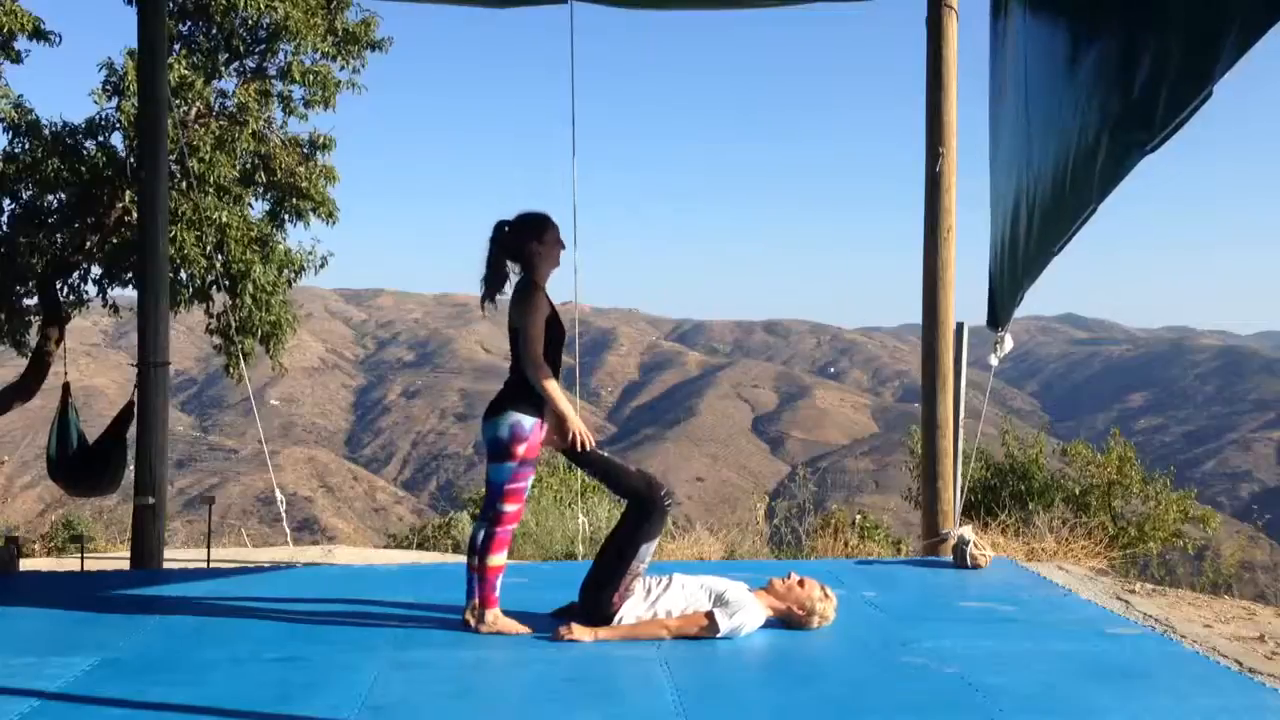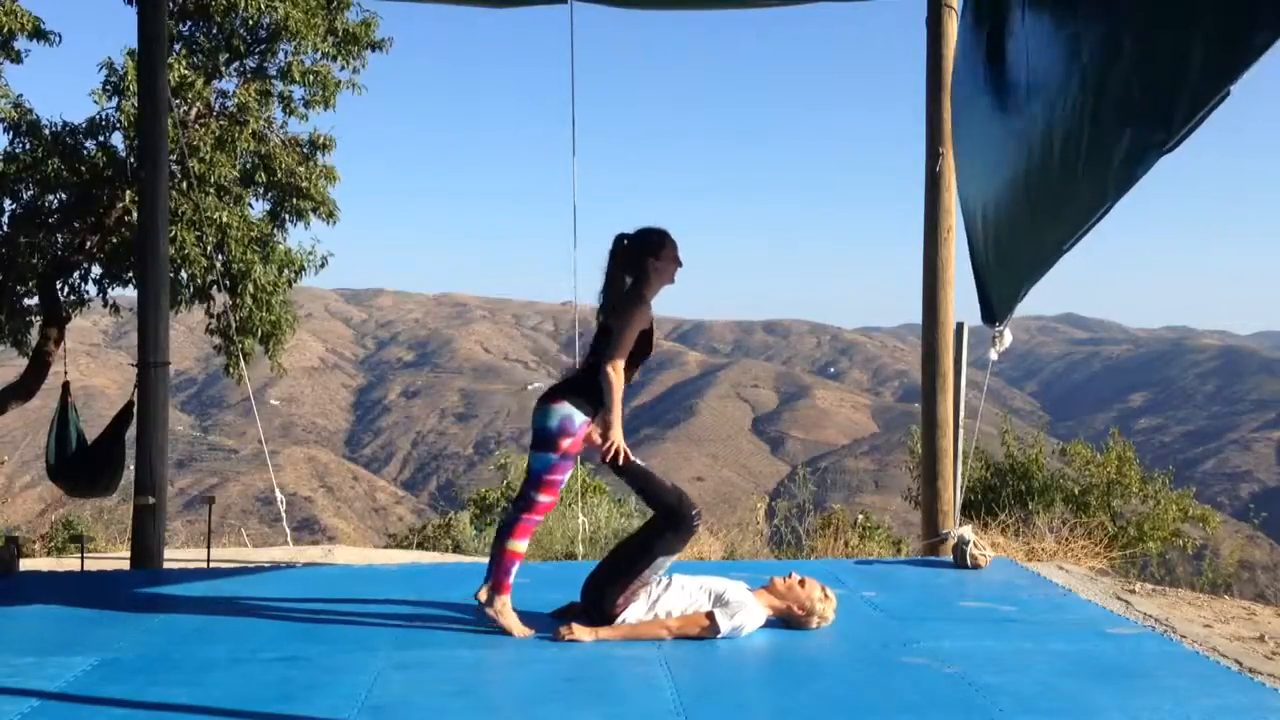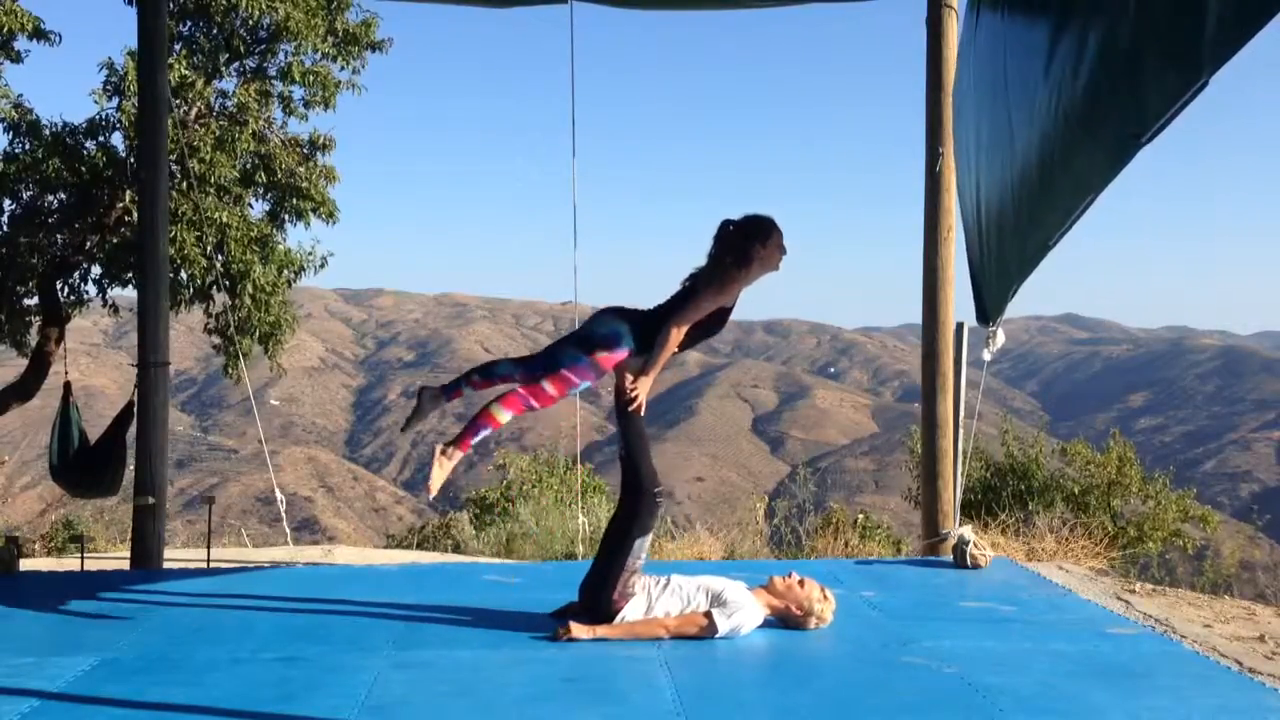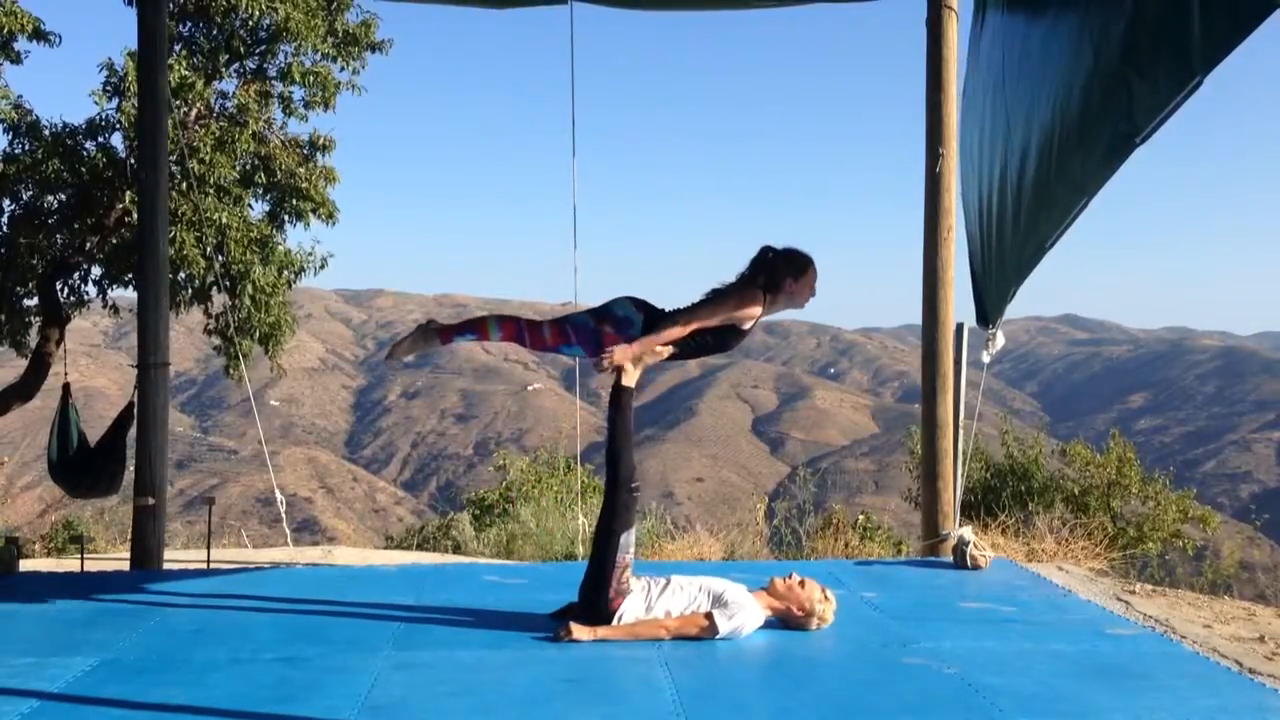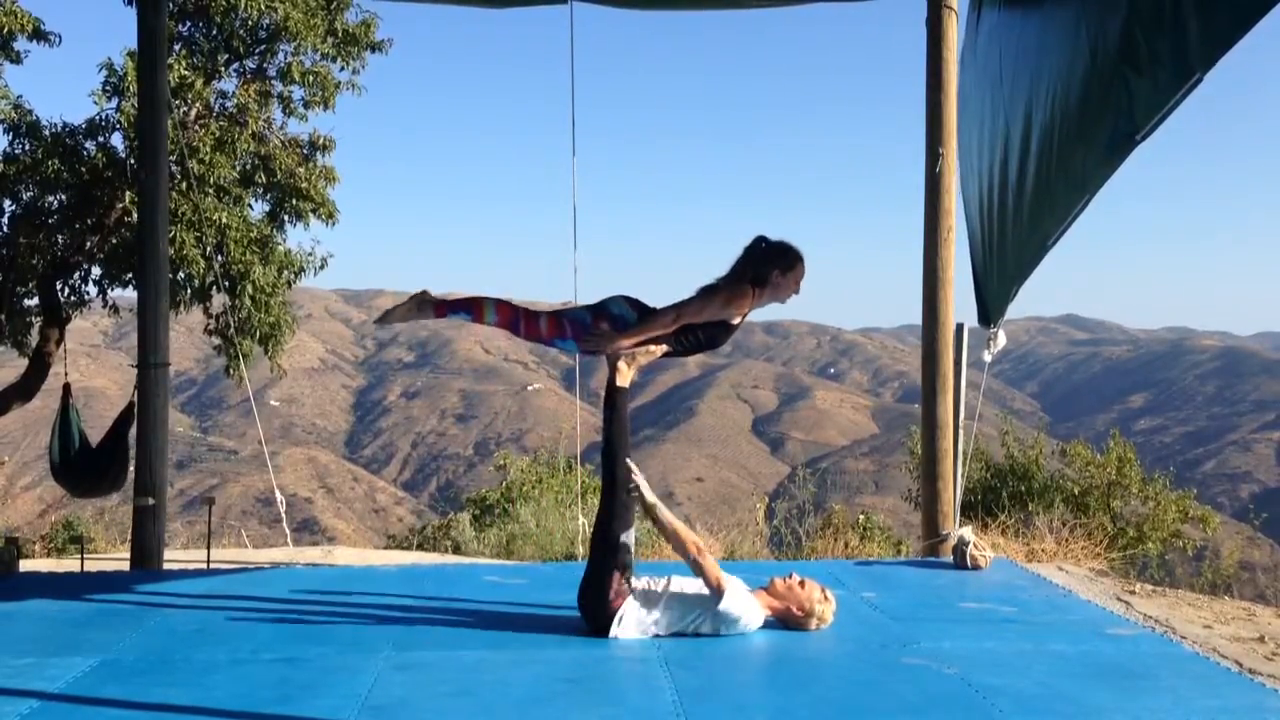
dt=1s
person 1, frame 1
left shoulder: (529, 293)
right shoulder: (532, 294)
right elbow: (534, 364)
left wrist: (554, 415)
right wrist: (569, 414)
left hip: (512, 414)
right hip: (517, 418)
left knee: (493, 514)
right knee: (505, 516)
left ankle: (476, 605)
right ankle: (489, 613)
person 1, frame 2
left shoulder: (627, 300)
right shoulder: (638, 306)
right elbow: (612, 367)
left wrist: (600, 419)
right wrist: (615, 426)
left hip: (563, 406)
right hip: (568, 412)
left knee: (529, 501)
right knee: (536, 505)
left ankle: (492, 589)
right ankle: (499, 599)
person 1, frame 3
left shoulder: (722, 274)
right shoulder: (730, 283)
right elbow: (677, 326)
left wrist: (640, 362)
right wrist: (648, 377)
left hip: (616, 328)
right hip: (616, 337)
left knee: (526, 370)
right knee: (537, 391)
left ankle: (438, 395)
right ankle: (453, 451)
person 1, frame 4
left shoulder: (747, 299)
right shoulder: (750, 306)
right elbow: (687, 323)
left wrist: (635, 347)
right wrist: (634, 350)
left hip: (632, 325)
right hip: (629, 328)
left knee: (536, 333)
right knee: (532, 334)
left ankle: (440, 331)
right ankle: (435, 336)
person 1, frame 5
left shoulder: (736, 293)
right shoulder: (740, 299)
right elbow: (678, 316)
left wrist: (626, 341)
right wrist: (624, 341)
left hip: (626, 323)
right hip: (624, 324)
left knee: (529, 324)
right knee: (526, 322)
left ankle: (432, 307)
right ankle: (428, 309)
person 2, frame 1
left shoulder: (745, 616)
right shoulder: (745, 597)
left elbow: (670, 628)
left wrist: (595, 633)
left hip: (613, 607)
right hip: (623, 598)
left knee: (653, 497)
person 2, frame 2
left shoulder: (746, 616)
right shoulder: (744, 597)
left elbow: (671, 628)
left wrist: (596, 633)
left hip: (615, 606)
right hip: (614, 602)
left knee: (683, 516)
person 2, frame 3
left shoulder: (744, 615)
right shoulder: (743, 596)
left elbow: (668, 627)
left wrist: (594, 632)
left hip: (613, 608)
right hip: (616, 602)
left knee: (646, 495)
left ankle: (627, 398)
person 2, frame 4
left shoulder: (744, 616)
right shoulder: (744, 599)
left elbow: (668, 628)
left wrist: (594, 632)
left hip: (613, 608)
right hip: (616, 602)
left knee: (623, 496)
left ankle: (626, 381)
person 2, frame 5
left shoulder: (744, 613)
right shoulder: (741, 598)
left elbow: (698, 553)
right elbow: (697, 556)
left wrist: (652, 501)
right wrist: (651, 503)
left hip: (611, 612)
right hip: (617, 608)
left knee: (620, 499)
left ankle: (621, 378)
